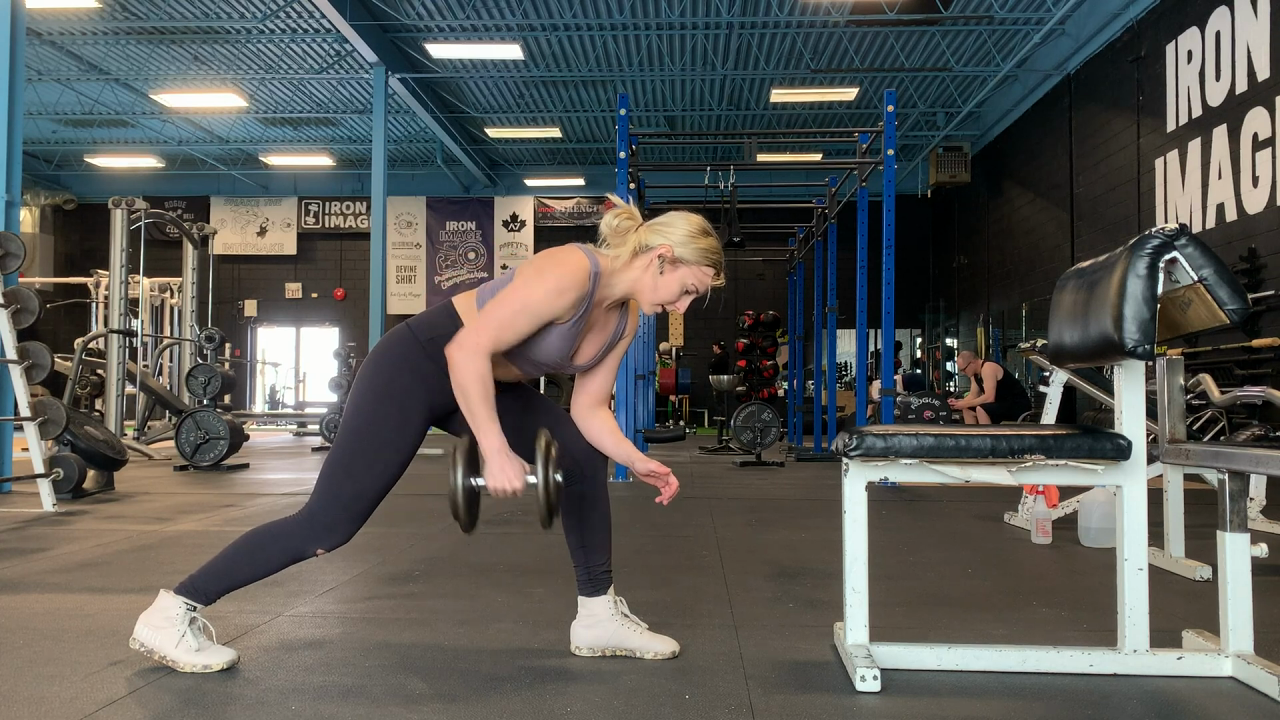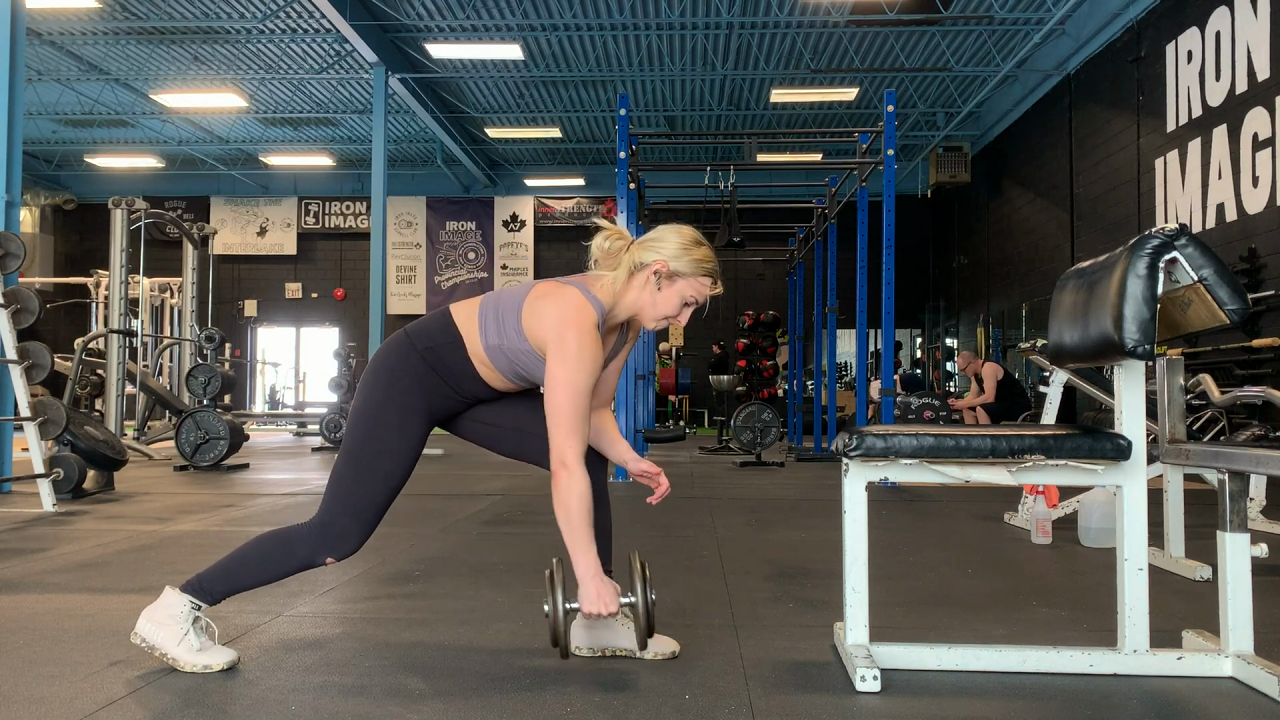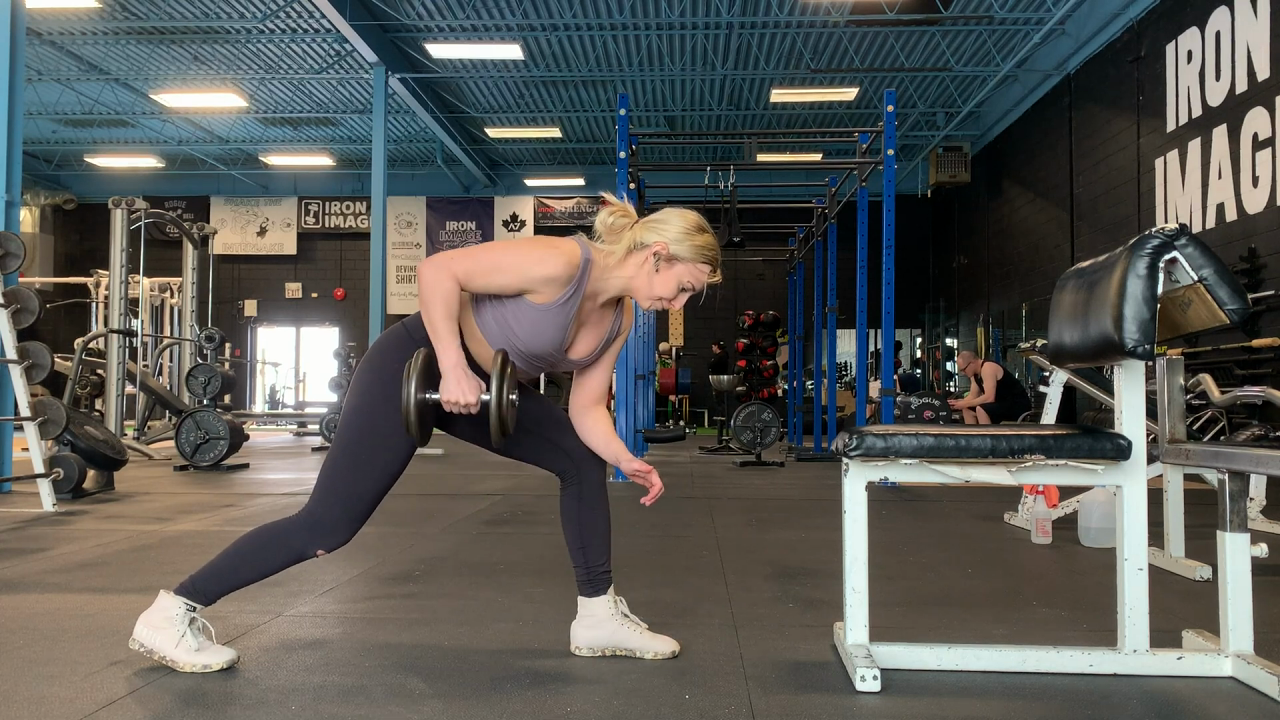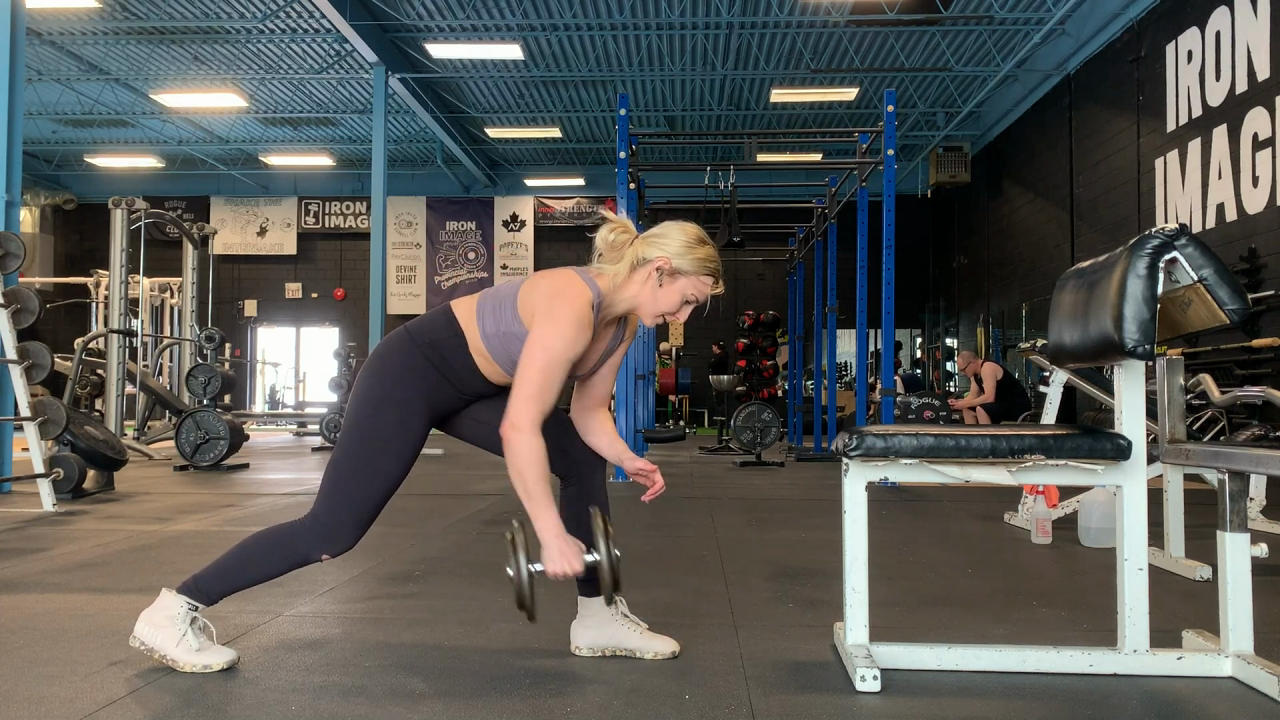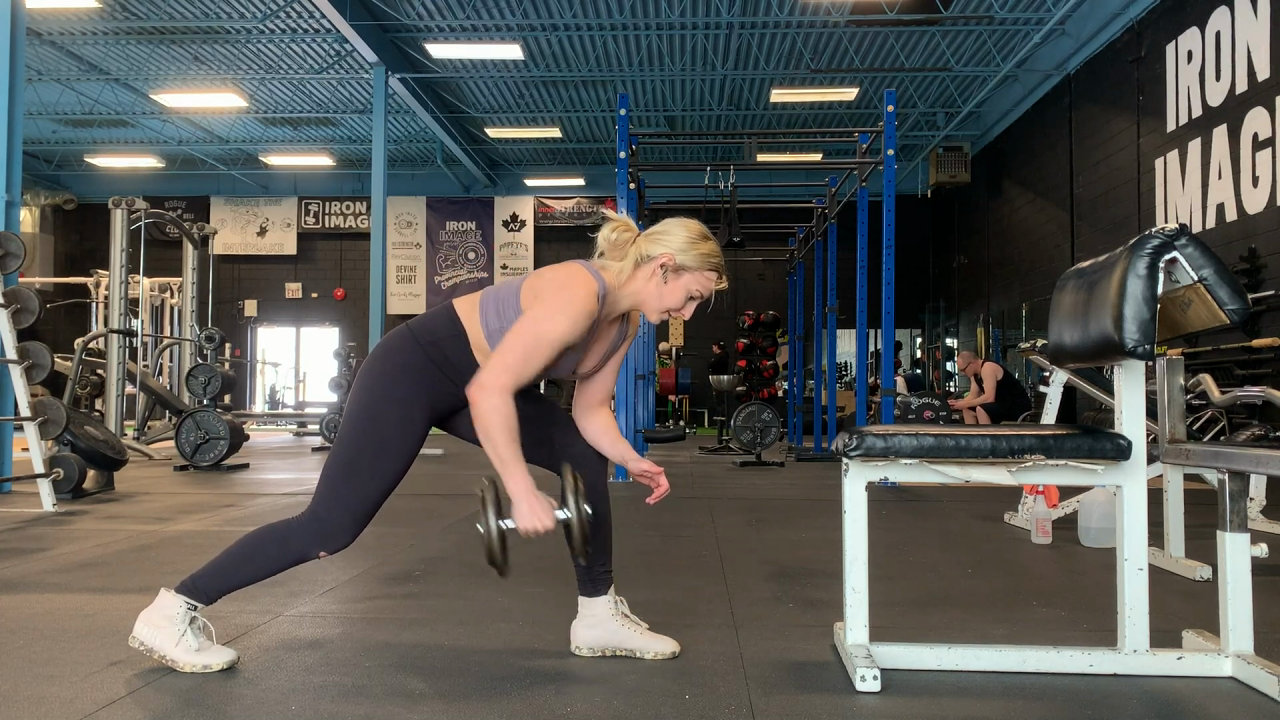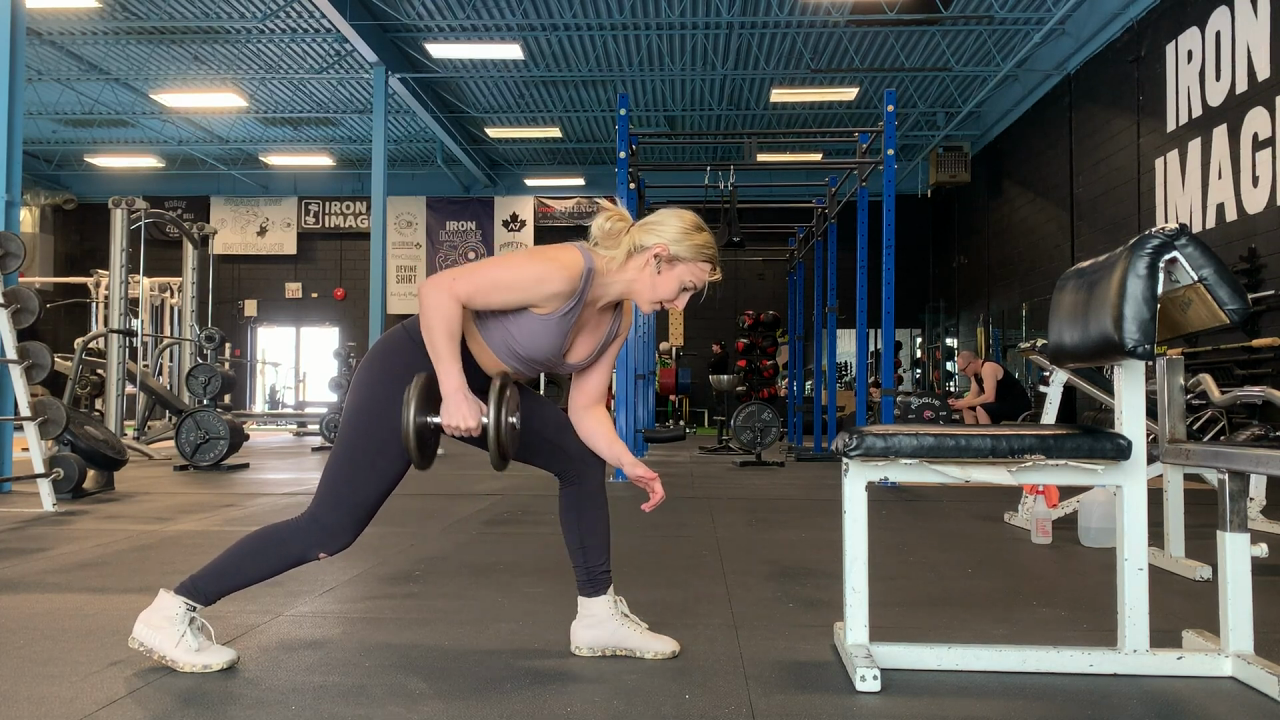
dt=0.7s
person 1, frame 1
left shoulder: (626, 318)
right shoulder: (570, 274)
left elbow: (589, 408)
right elbow: (466, 352)
left wrist: (635, 459)
right wrist: (496, 452)
left hip: (474, 376)
right hip: (415, 367)
left knee: (585, 460)
right knee: (329, 524)
left ankle: (598, 618)
right ankle: (171, 614)
person 1, frame 2
left shoulder: (626, 323)
right shoulder: (576, 322)
left elbow: (590, 413)
right elbow: (564, 465)
left wrist: (632, 461)
right wrist: (590, 577)
left hip: (476, 387)
right hip: (412, 375)
left knee: (594, 458)
right knee: (338, 534)
left ankle: (596, 623)
right ankle: (174, 611)
person 1, frame 3
left shoulder: (620, 317)
right shoulder: (561, 261)
left elbow: (587, 407)
right elbow: (438, 269)
left wrist: (625, 459)
right wrist: (453, 367)
left hip: (479, 381)
right hip: (416, 364)
left knee: (583, 461)
right knee: (329, 524)
left ankle: (598, 617)
right ankle: (169, 613)
person 1, frame 4
left shoulder: (624, 323)
right shoulder: (573, 304)
left elbow: (589, 411)
right elbow: (518, 428)
left wrist: (627, 459)
right wrist: (552, 536)
left hip: (477, 385)
right hip: (413, 371)
left knee: (585, 461)
right knee: (334, 529)
left ankle: (598, 618)
right ankle: (172, 612)
person 1, frame 5
left shoulder: (625, 322)
right shoulder: (578, 293)
left elbow: (590, 409)
right elbow: (488, 391)
left wrist: (631, 460)
right wrist: (519, 490)
left hip: (478, 382)
right hip: (416, 368)
left knee: (586, 460)
right knee: (332, 525)
left ankle: (598, 617)
right ankle: (170, 612)
person 1, frame 6
left shoulder: (619, 316)
right shoulder: (561, 270)
left elbow: (586, 408)
right elbow: (440, 289)
left wrist: (628, 462)
right wrist: (452, 391)
left hip: (481, 383)
right hip: (415, 368)
left knee: (584, 461)
right knee: (332, 526)
left ankle: (598, 617)
right ankle: (170, 613)
